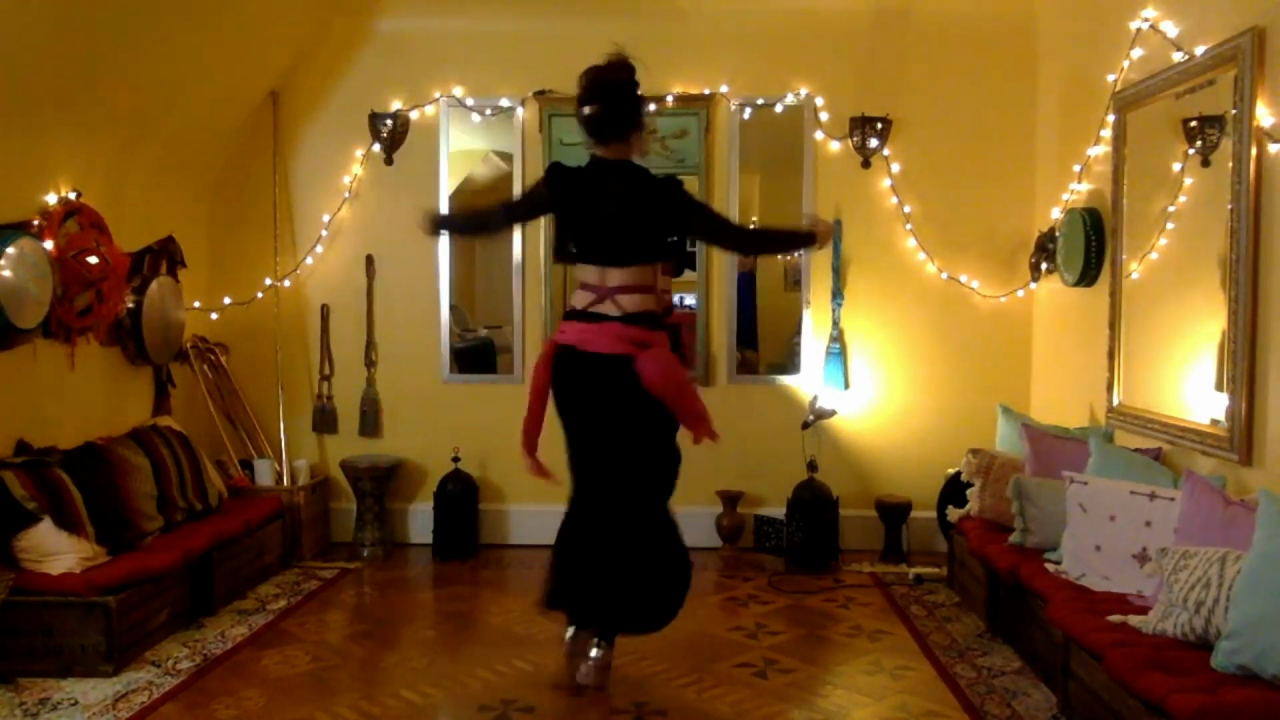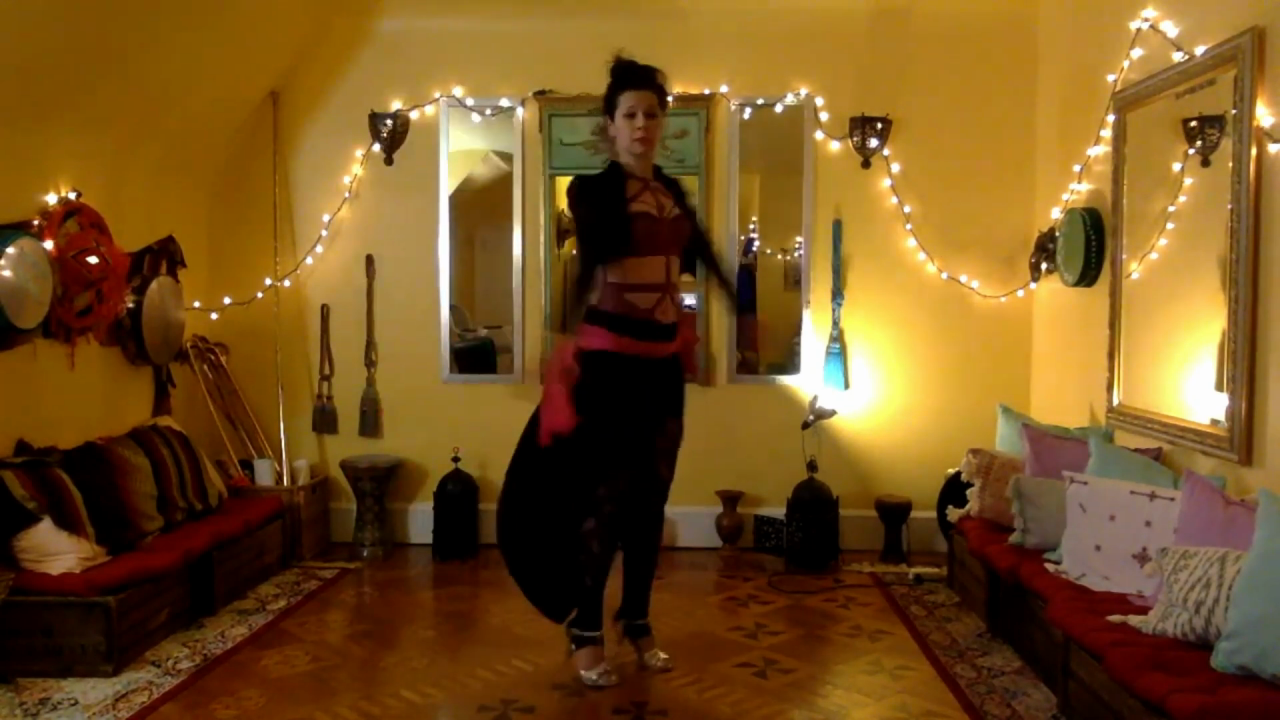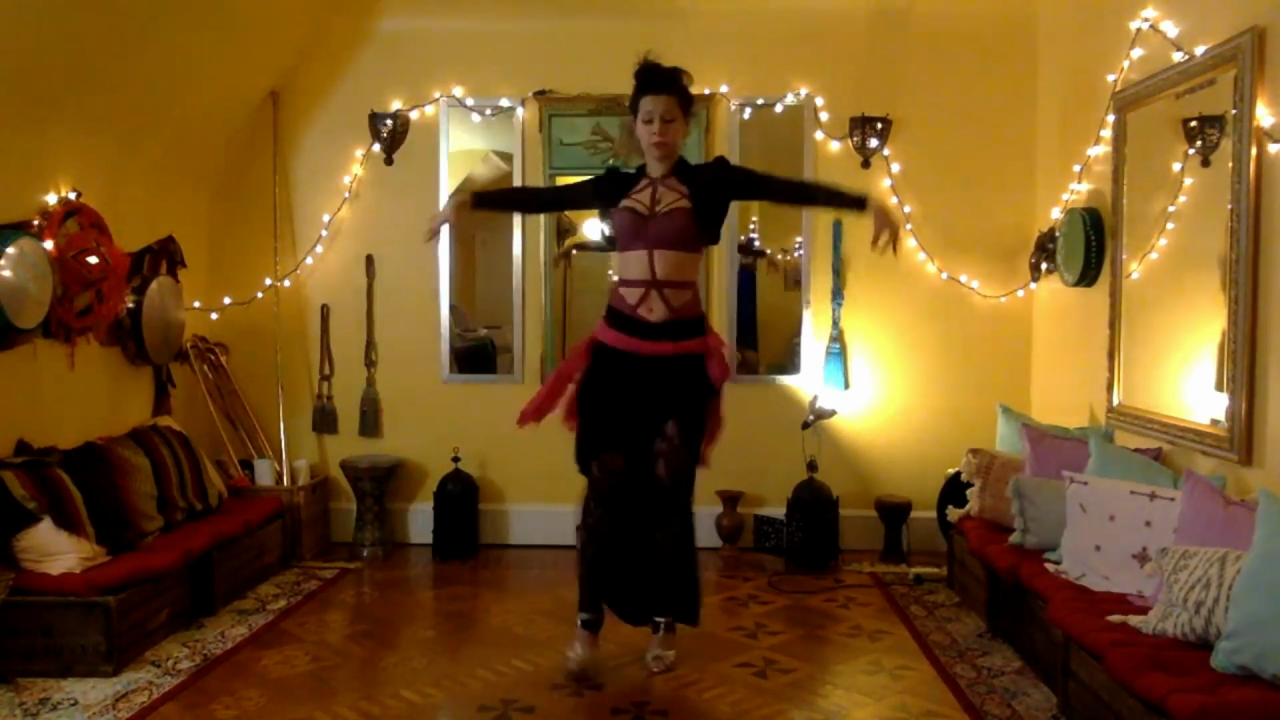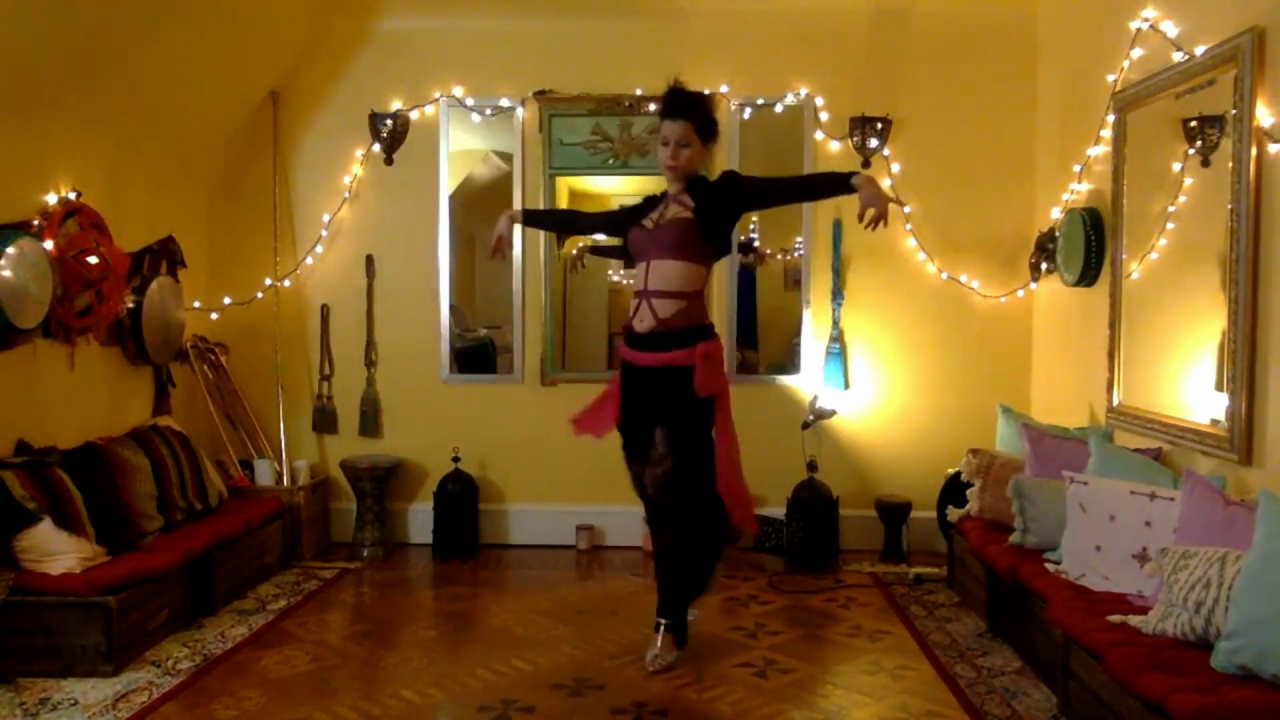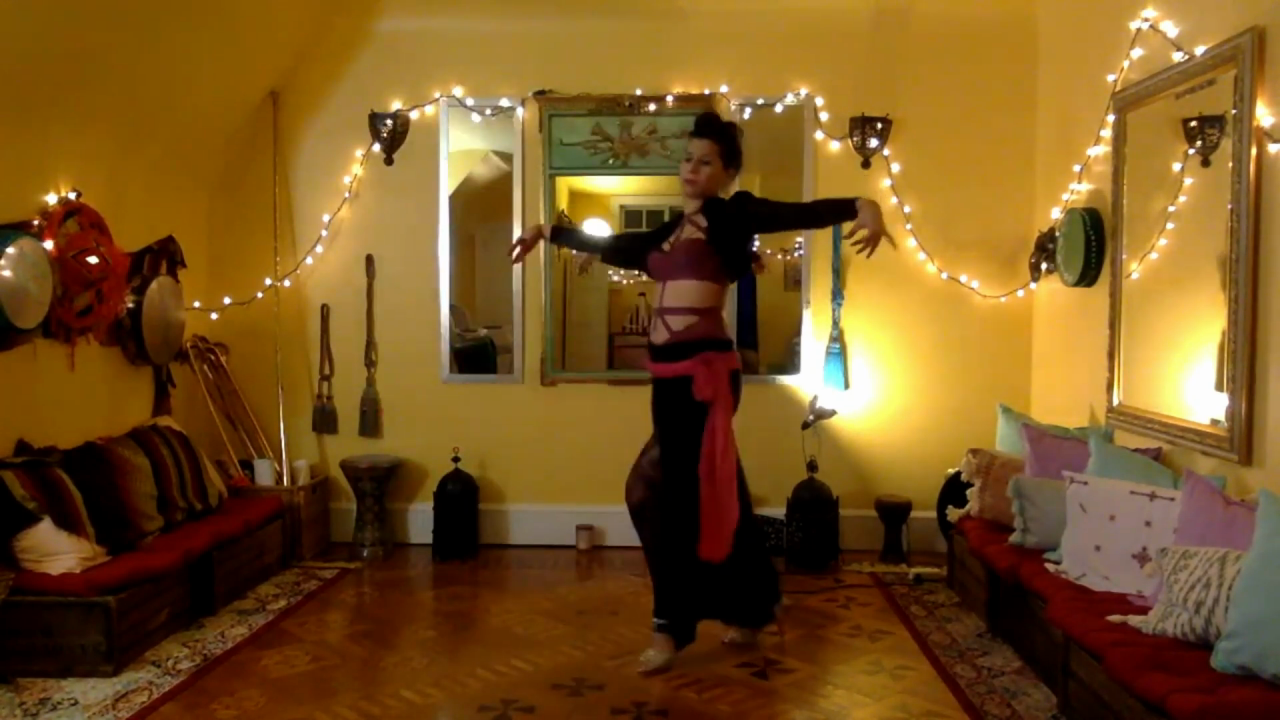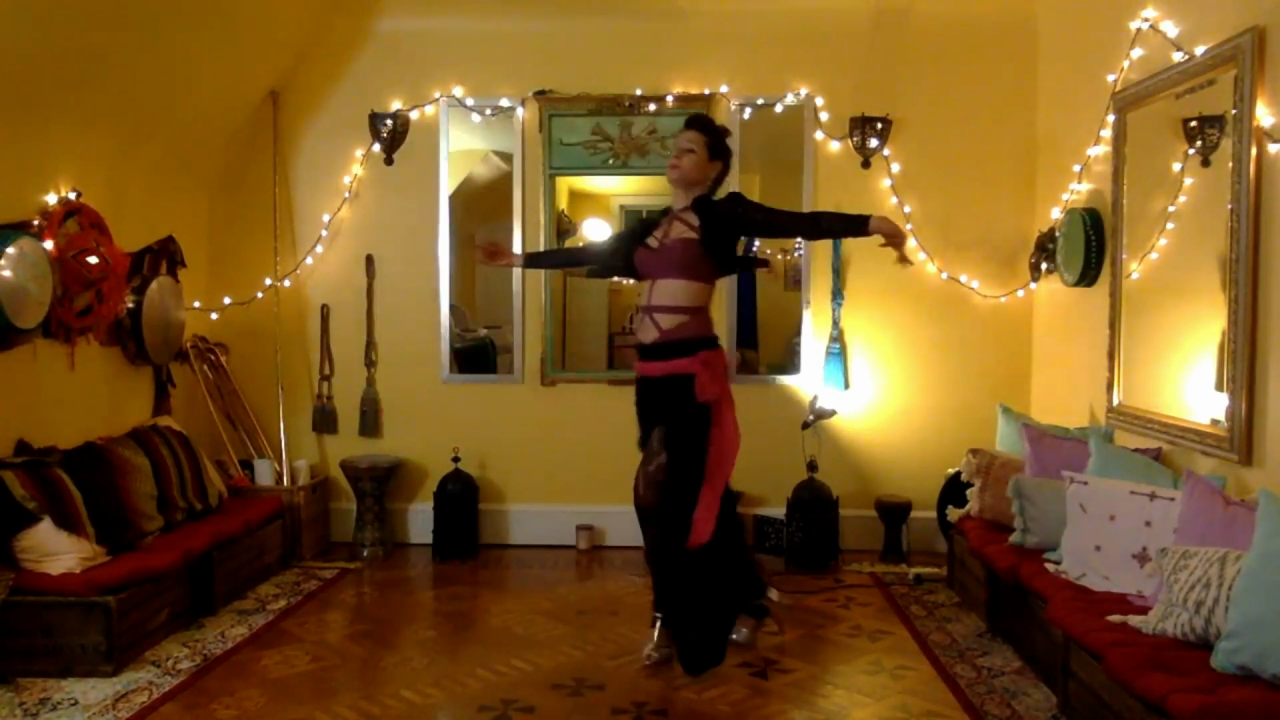
dt=0.3s
person 1, frame 1
left shoulder: (563, 185)
right shoulder: (654, 191)
left elbow: (486, 220)
right elbow: (738, 239)
left wrist: (439, 221)
right wrist: (808, 236)
left hip: (578, 347)
right hip: (631, 355)
left knee: (599, 491)
right knee: (634, 499)
left ankle: (582, 624)
right ankle: (596, 641)
person 1, frame 2
left shoulder: (673, 190)
right shoulder: (596, 190)
left elbow: (701, 254)
right elbow: (588, 260)
left wrist: (734, 304)
right wrist: (563, 338)
left hip: (662, 356)
right hip: (610, 353)
left knee: (650, 495)
right knee: (606, 495)
left ankle: (636, 622)
right ankle: (584, 633)
person 1, frame 3
left shoulder: (708, 181)
right shoulder: (614, 185)
left elbow: (788, 189)
right elbow: (541, 197)
left wrist: (865, 199)
right wrist: (467, 199)
left hip: (681, 352)
right hip: (616, 349)
left knee: (668, 488)
right knee: (605, 485)
left ankle: (666, 619)
right ankle: (589, 619)
person 1, frame 4
left shoulder: (719, 196)
right shoulder: (647, 210)
left elbow: (795, 187)
right elbow: (585, 221)
left wrist: (859, 181)
right wrist: (518, 215)
left hip: (686, 360)
right hip: (638, 359)
left knee: (670, 490)
right knee: (651, 486)
left ankle: (670, 625)
right ankle: (685, 580)
person 1, frame 5
left shoulder: (733, 215)
right shoulder: (671, 230)
left elbow: (801, 215)
right elbow: (614, 247)
left wrist: (863, 208)
right wrist: (552, 233)
left hip: (702, 371)
right hip: (669, 372)
left knee: (647, 492)
right knee: (705, 493)
left ankle: (669, 624)
right ankle: (756, 603)
person 1, frame 6
left shoulder: (722, 214)
right shoulder: (650, 227)
left elbow: (798, 223)
right elbow: (591, 254)
left wrist: (873, 222)
right wrist: (521, 258)
left hip: (692, 371)
right hip: (652, 373)
left knee: (656, 492)
right knee: (695, 493)
left ankle: (670, 621)
right ankle: (748, 599)
